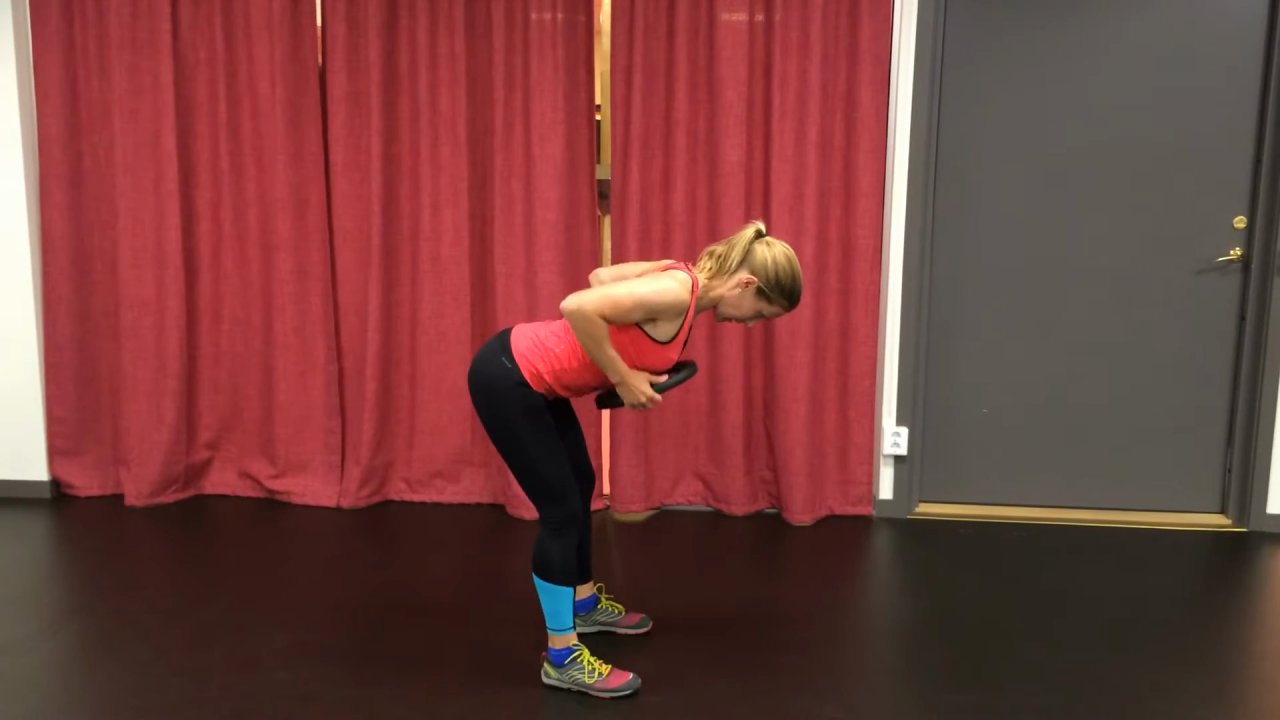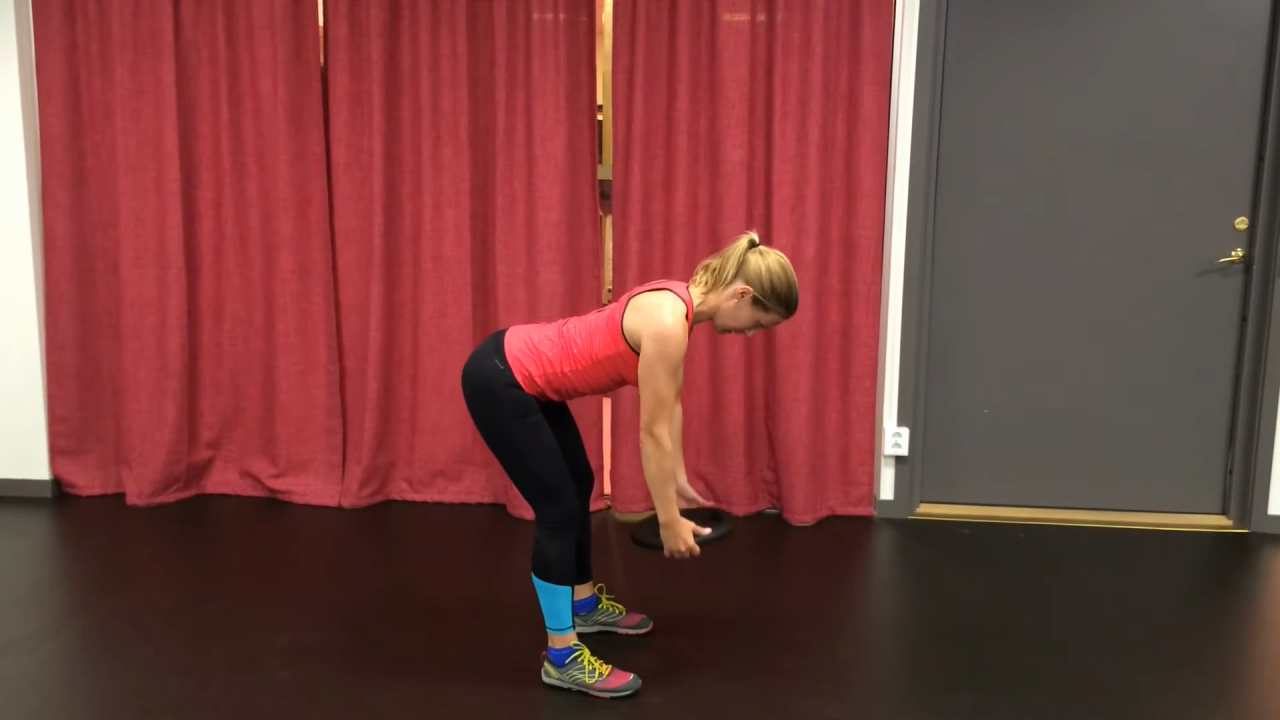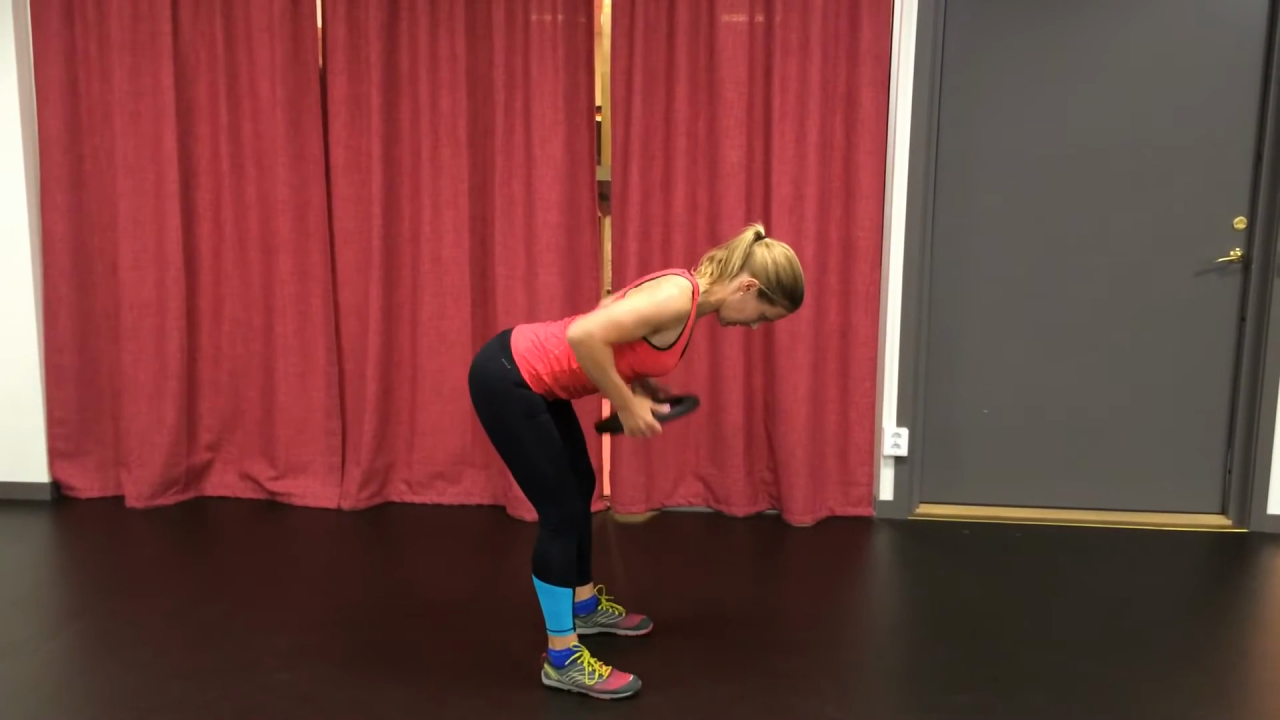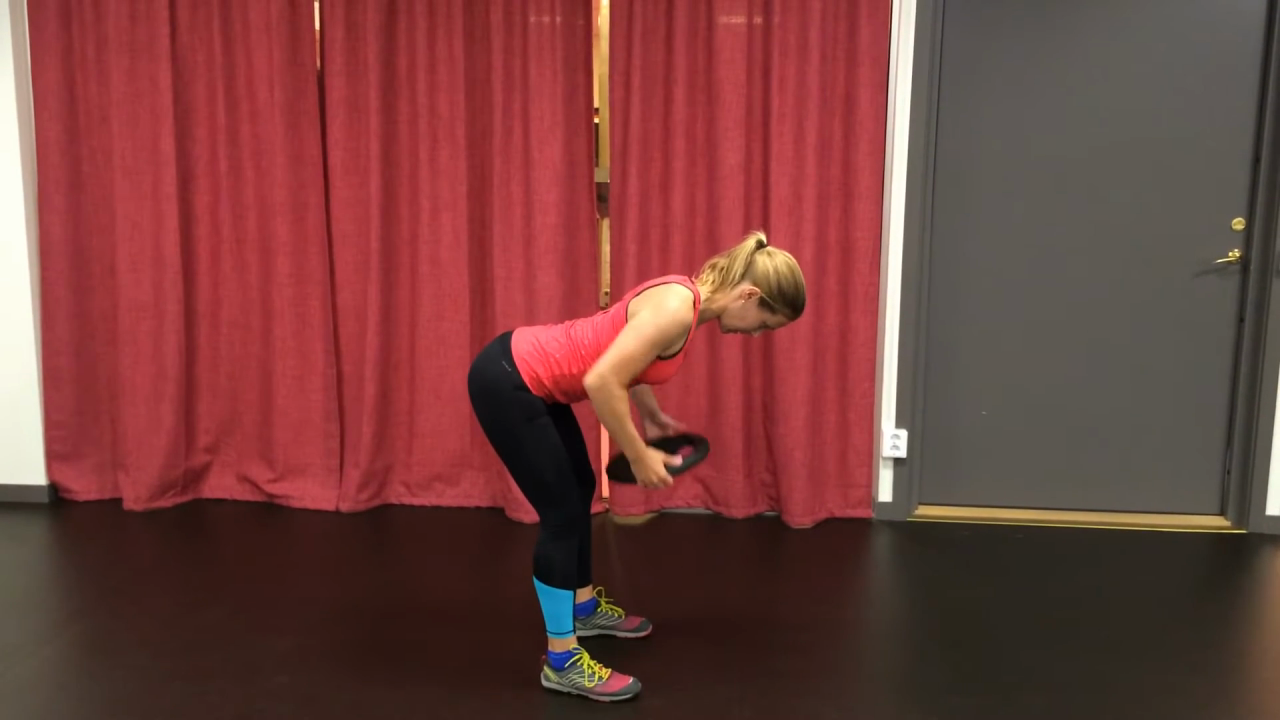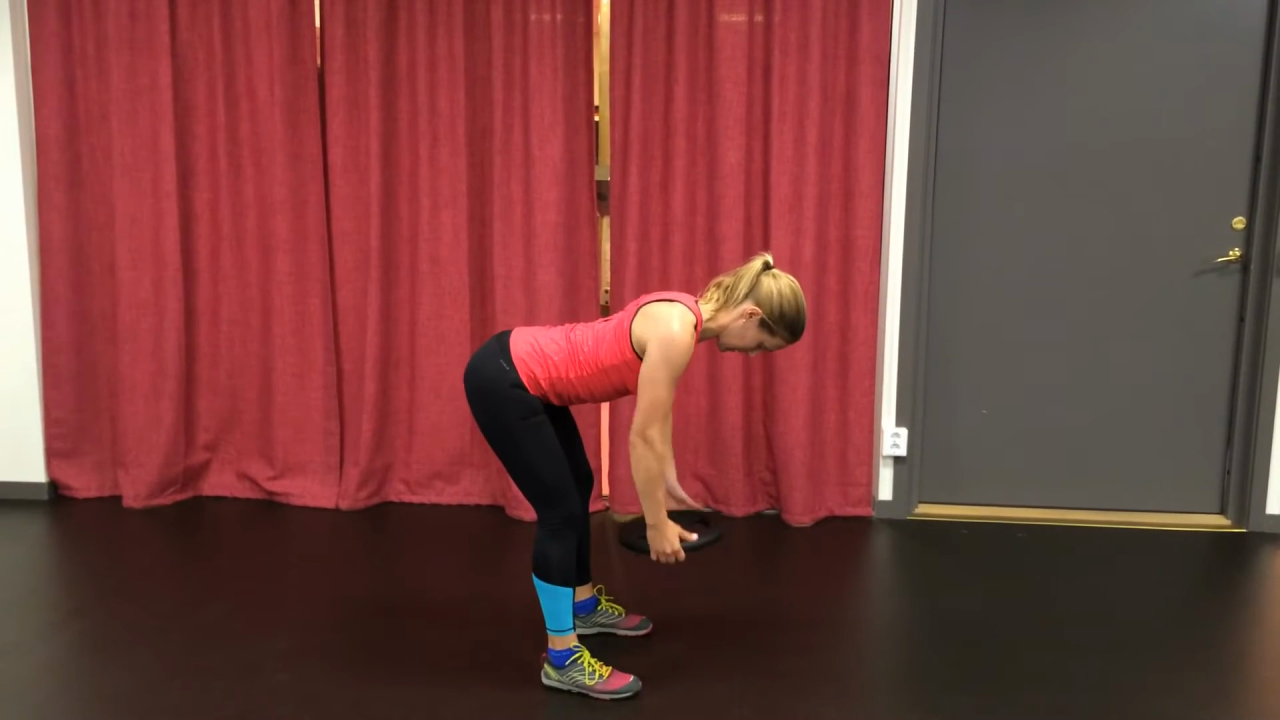
dt=0.5s
person 1, frame 1
left shoulder: (682, 280)
right shoulder: (676, 292)
left elbow: (599, 277)
right elbow: (577, 307)
left wrist: (633, 365)
right wrist: (624, 378)
left hip: (529, 370)
right hip: (507, 378)
left knee: (579, 486)
right knee: (561, 508)
left ankle: (584, 605)
right ankle: (562, 658)
person 1, frame 2
left shoulder: (680, 304)
right shoulder: (668, 321)
left elbow: (666, 408)
right elbow: (653, 431)
left wrist: (678, 482)
right wrist: (670, 520)
left hip: (525, 372)
right hip: (499, 379)
left knee: (578, 486)
right knee: (559, 509)
left ankle: (585, 604)
right ankle: (562, 657)
person 1, frame 3
left shoulder: (683, 288)
right shoulder: (676, 300)
right elbow: (583, 335)
left wrist: (640, 390)
right wrist: (627, 404)
left hip: (531, 372)
right hip: (507, 379)
left knee: (580, 487)
right knee: (561, 510)
left ankle: (585, 606)
right ankle: (563, 659)
person 1, frame 4
left shoulder: (685, 296)
right shoulder: (676, 309)
right elbow: (599, 383)
left wrist: (652, 415)
right wrist: (640, 456)
left hip: (529, 374)
right hip: (506, 380)
left knee: (580, 489)
right knee: (562, 513)
left ankle: (584, 607)
right ankle: (562, 661)
person 1, frame 5
left shoulder: (685, 314)
right shoulder: (676, 331)
left elbow: (651, 413)
right elbow: (642, 436)
left wrist: (666, 481)
right wrist: (658, 525)
left hip: (525, 372)
right hip: (502, 379)
left knee: (578, 486)
right knee: (560, 509)
left ankle: (584, 606)
right ankle: (562, 659)
